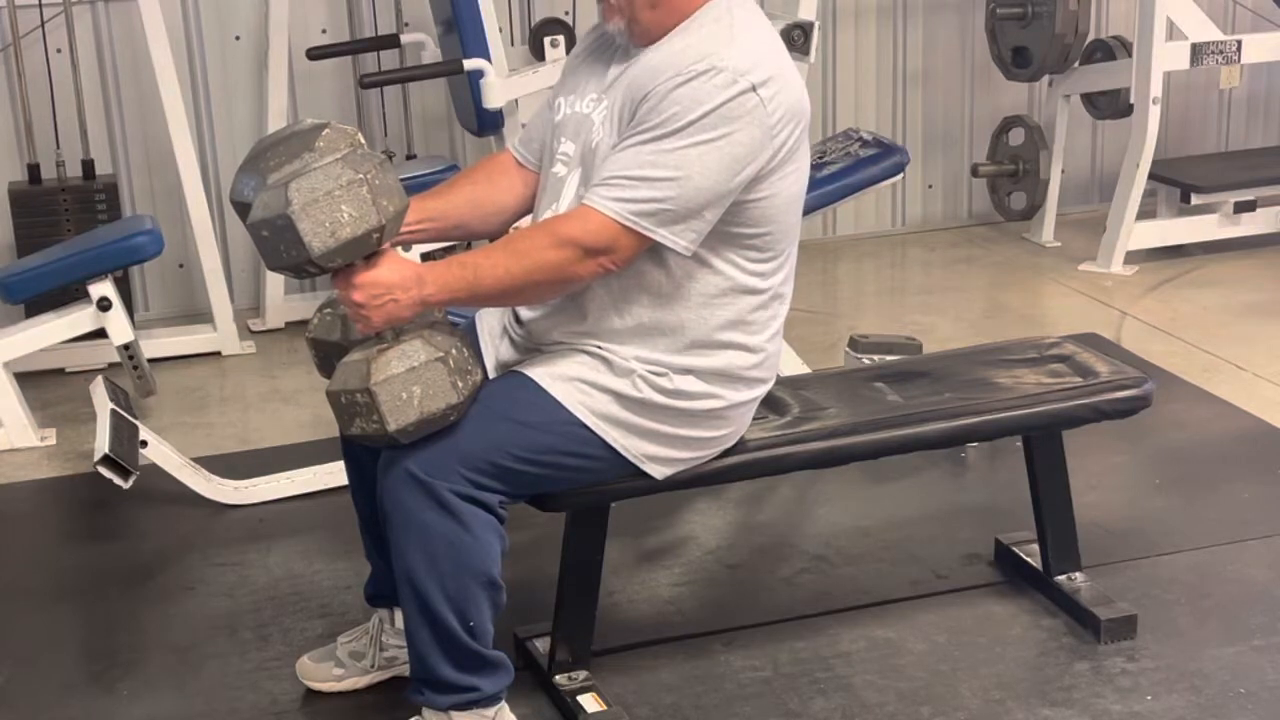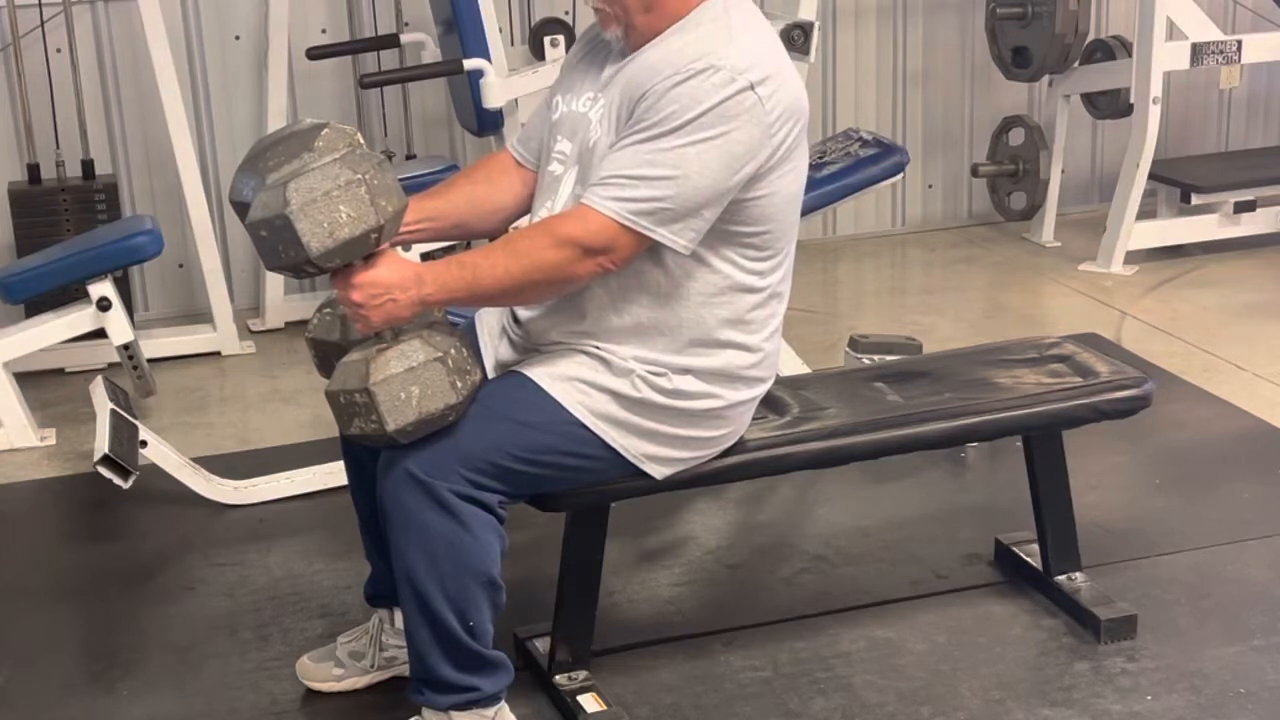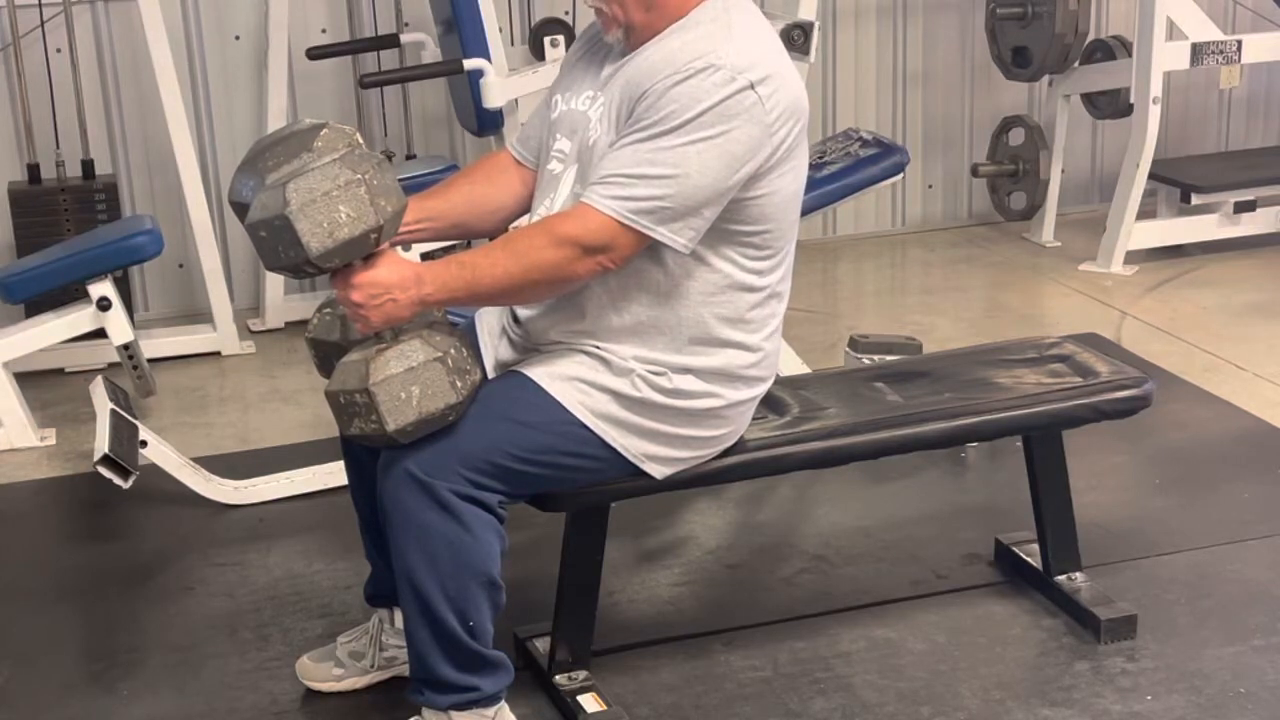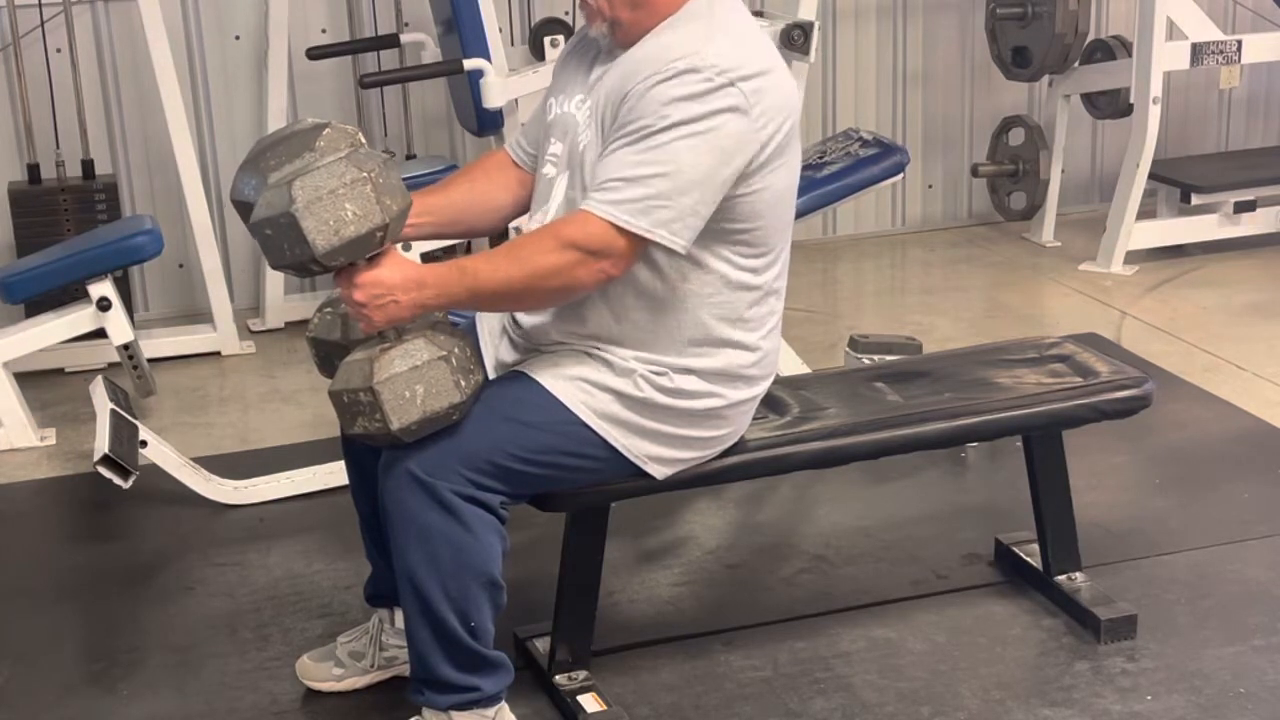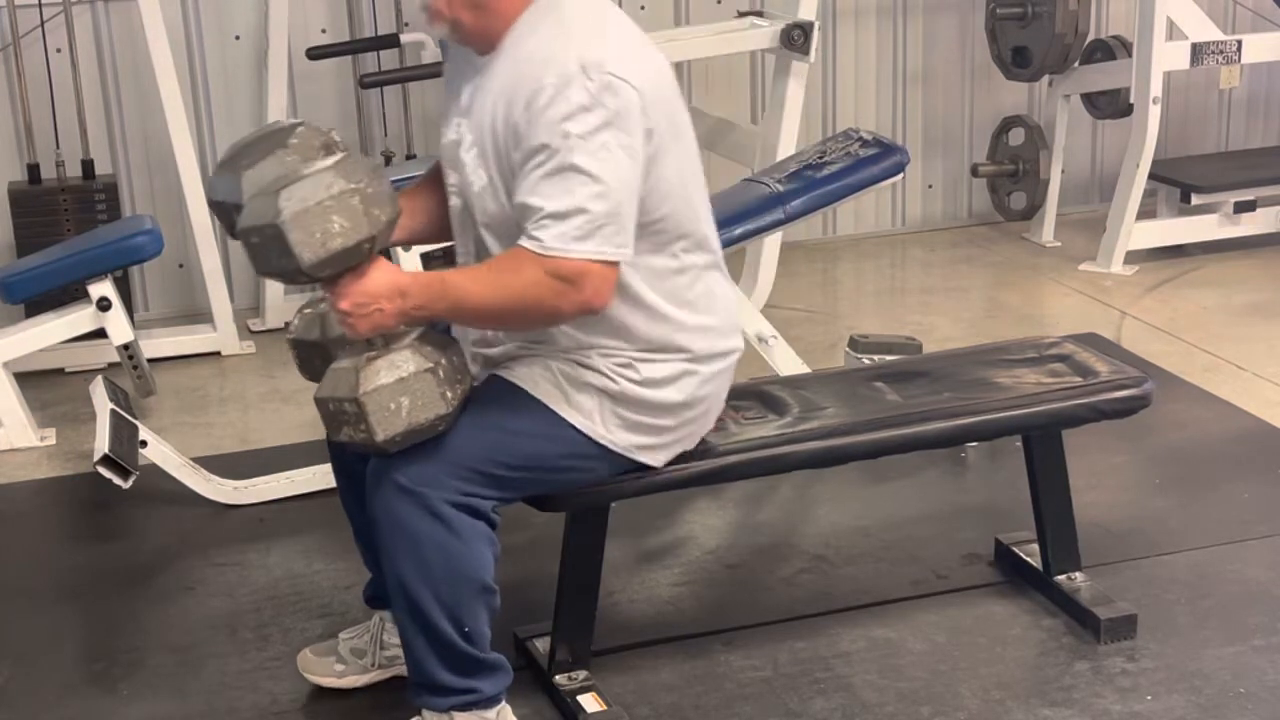
dt=0.4s
person 1, frame 1
left shoulder: (726, 79)
left elbow: (591, 247)
right elbow: (522, 172)
left wrist: (420, 286)
right wrist: (396, 221)
left hip: (658, 376)
left knee: (430, 467)
right ankle: (404, 620)
person 1, frame 2
left shoulder: (725, 78)
left elbow: (590, 246)
right elbow: (521, 172)
left wrist: (420, 286)
right wrist: (394, 223)
left hip: (657, 377)
left knee: (430, 467)
right ankle: (403, 621)
person 1, frame 3
left shoulder: (726, 78)
left elbow: (589, 245)
right elbow: (521, 170)
left wrist: (419, 287)
right wrist: (395, 221)
left hip: (656, 376)
left knee: (430, 467)
right ankle: (403, 619)
person 1, frame 4
left shoulder: (712, 76)
left elbow: (593, 253)
right elbow: (520, 169)
left wrist: (420, 289)
right wrist: (393, 220)
left hip: (658, 377)
right hip: (556, 328)
left knee: (432, 469)
right ankle: (405, 620)
person 1, frame 5
left shoulder: (575, 73)
left elbow: (574, 279)
right elbow: (463, 191)
left wrist: (404, 297)
left hip: (633, 370)
right hip: (538, 337)
left knee: (420, 475)
right ankle: (405, 621)
